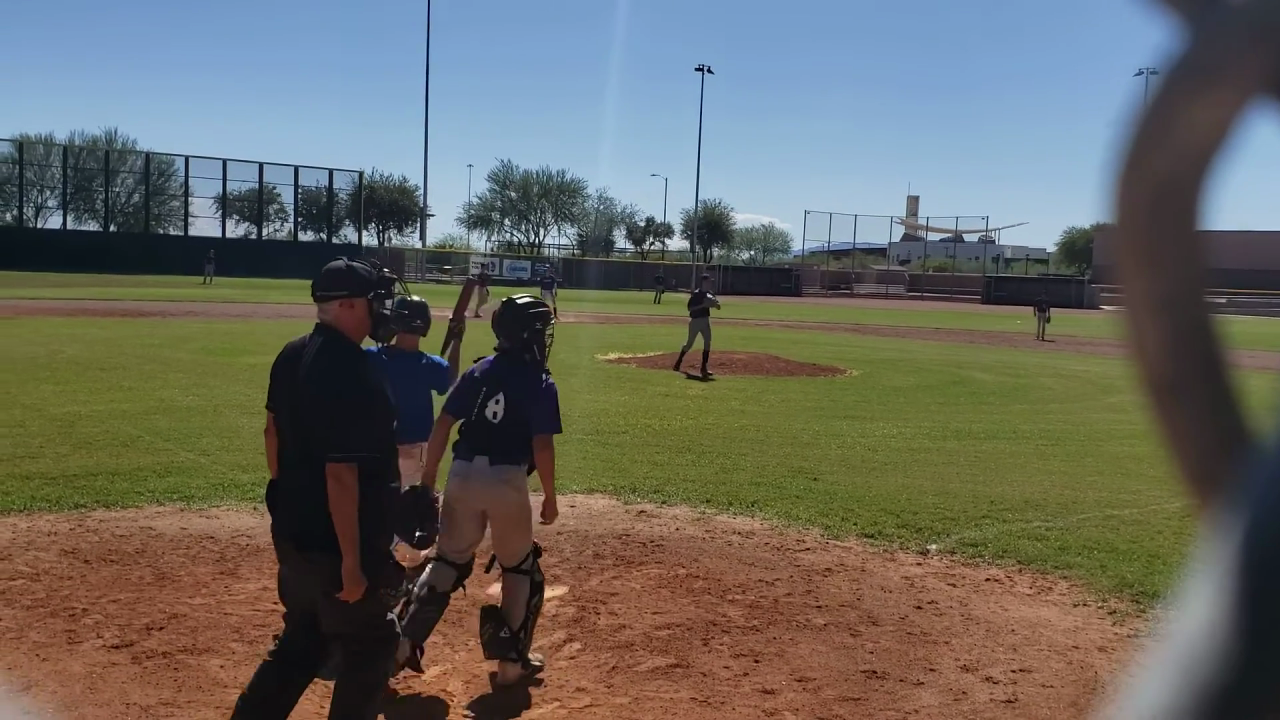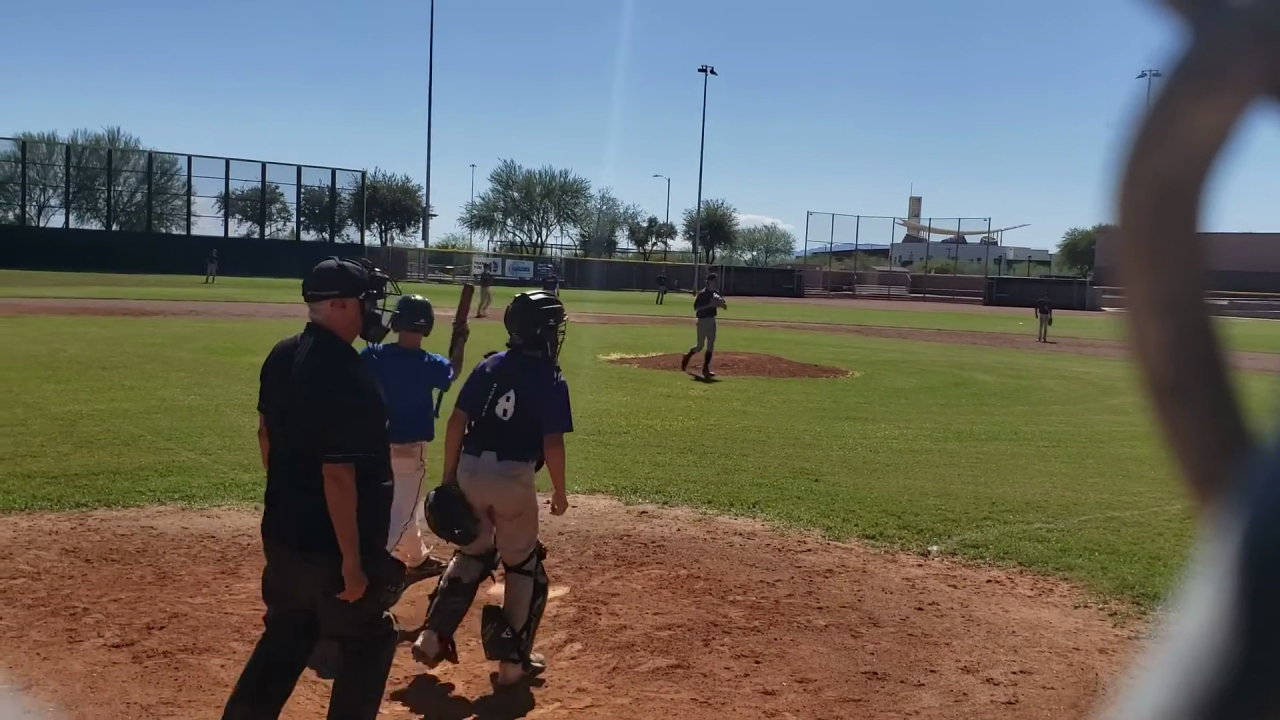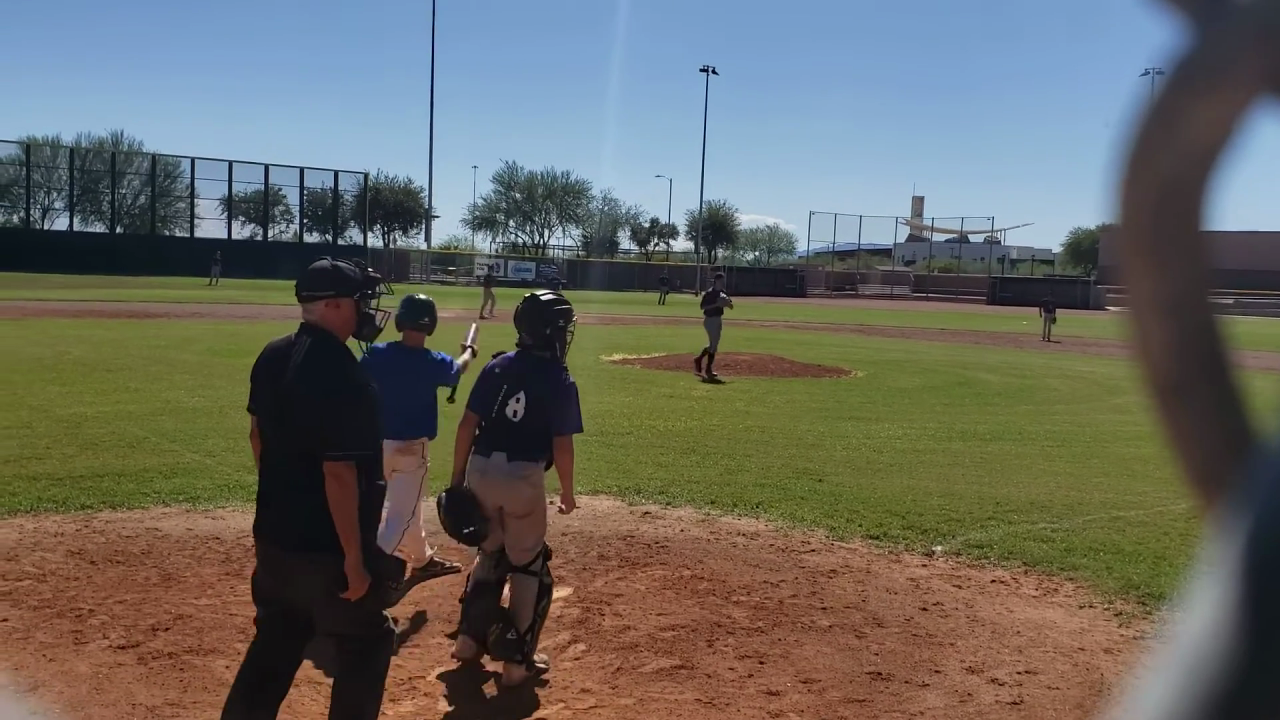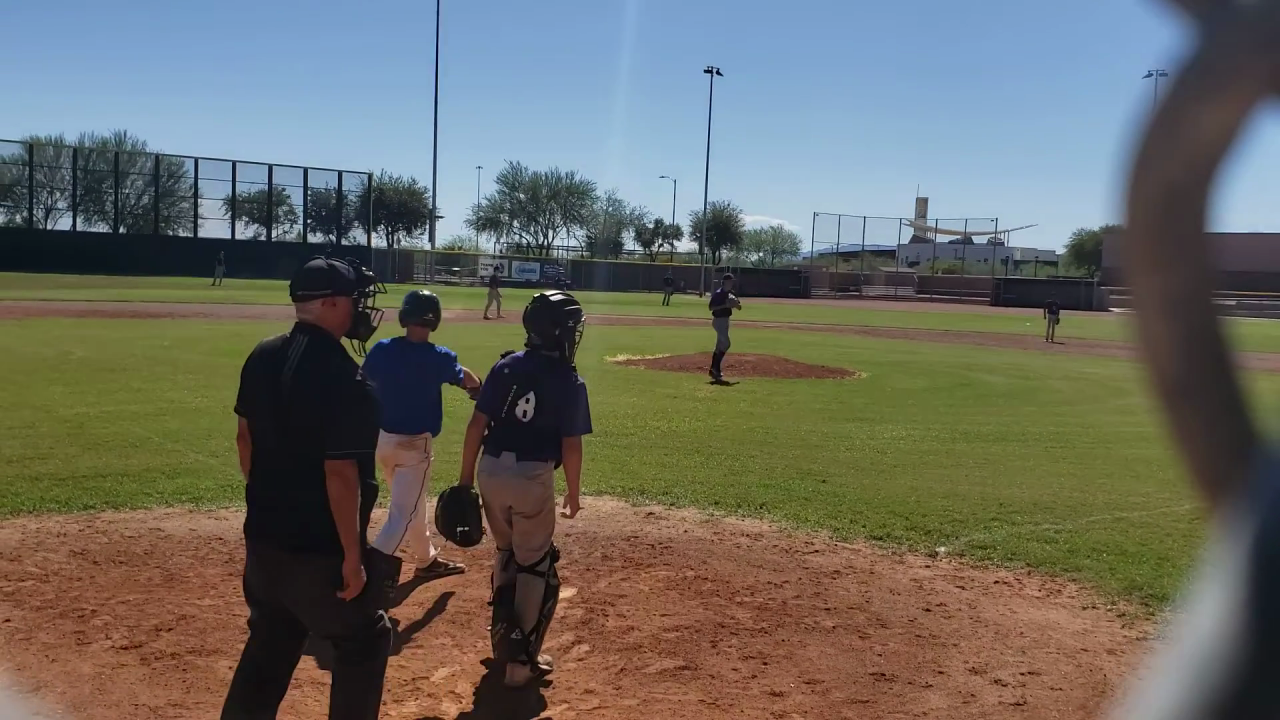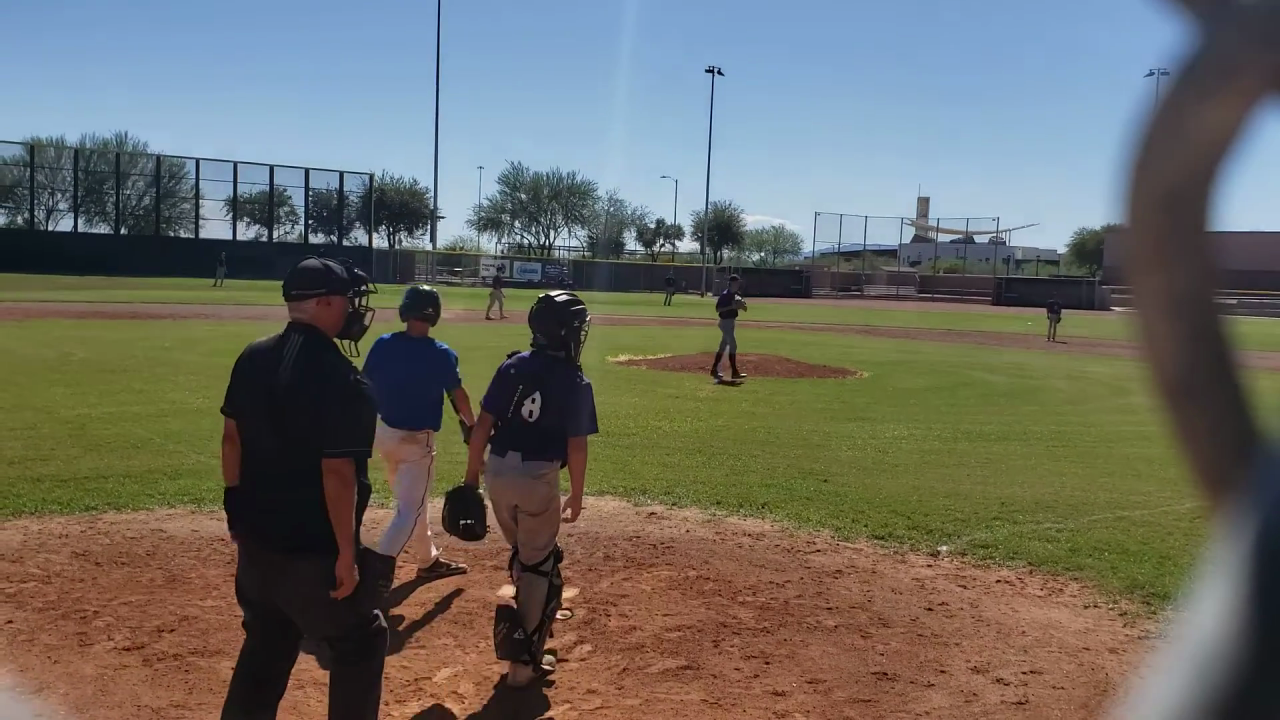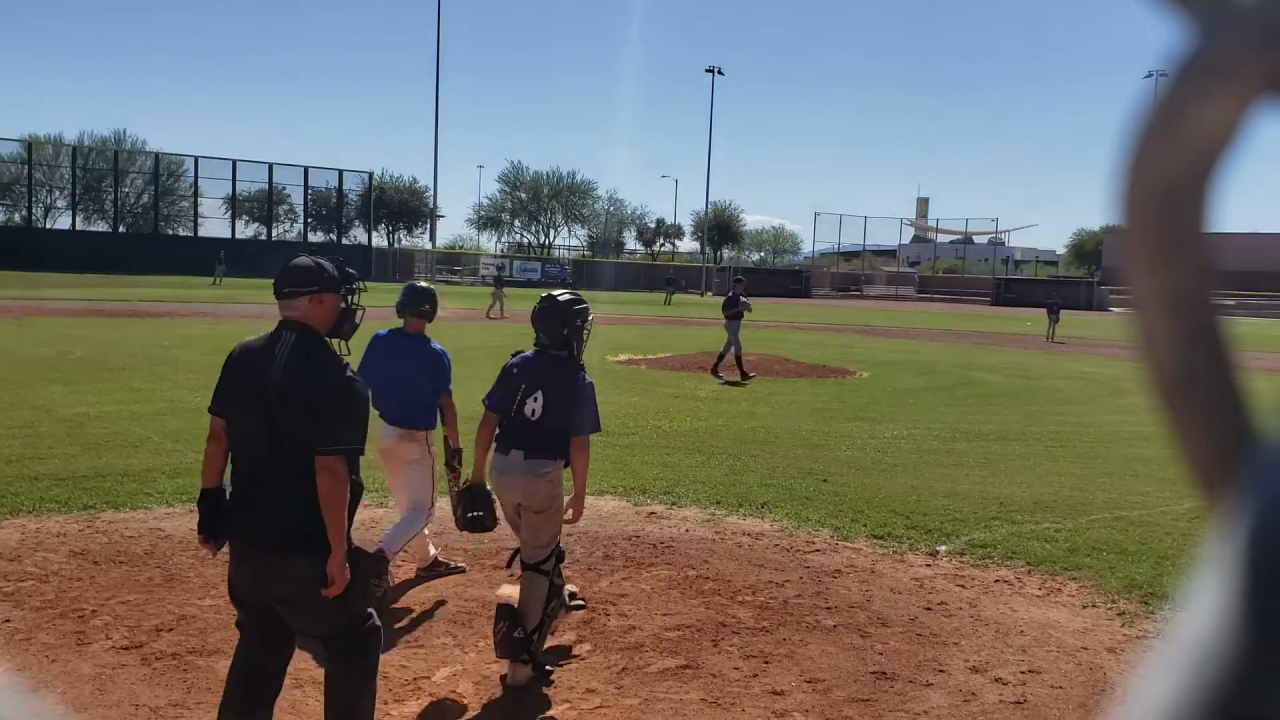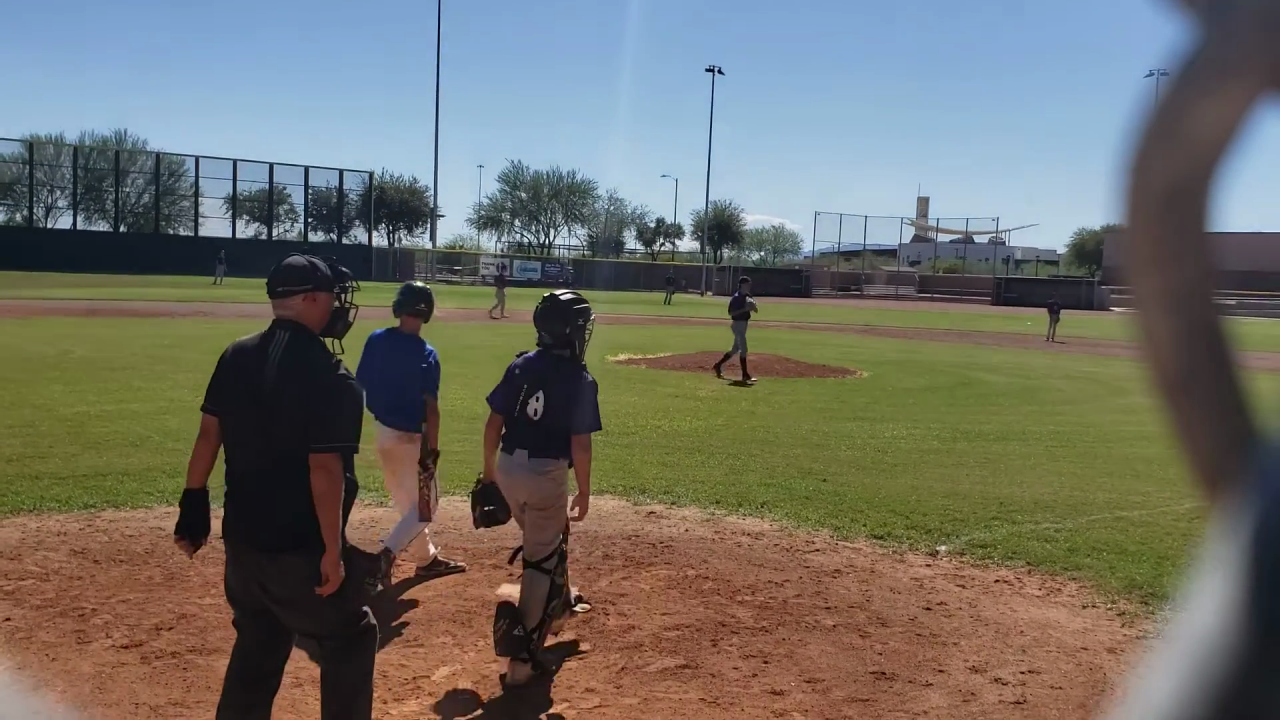
dt=0.1s
person 1, frame 1
left shoulder: (292, 356)
right shoulder: (355, 378)
left elbow: (273, 430)
right elbow: (341, 477)
right wrist: (352, 561)
left hip: (293, 532)
right hip: (335, 541)
left knee: (303, 635)
right knee: (371, 643)
person 1, frame 2
left shoulder: (281, 357)
right shoulder: (348, 379)
right elbow: (338, 477)
right wrist: (352, 559)
left hip: (282, 534)
right hip: (328, 545)
left knee: (284, 639)
right knee: (368, 644)
person 1, frame 3
left shoulder: (273, 357)
right shoulder: (344, 378)
right elbow: (339, 475)
right wrist: (354, 557)
left hip: (275, 535)
right hip: (326, 544)
left knee: (275, 641)
right knee: (366, 643)
person 1, frame 4
left shoulder: (262, 358)
right shoulder: (344, 379)
left elbow: (245, 436)
right elbow: (340, 475)
right wrist: (353, 554)
left hip: (265, 536)
right hip: (320, 546)
left knee: (269, 643)
right knee: (364, 643)
person 1, frame 5
left shoulder: (252, 358)
right shoulder: (339, 379)
left elbow: (232, 438)
right elbow: (337, 473)
left wrist: (239, 501)
right wrist: (347, 554)
left hip: (257, 537)
right hip: (313, 546)
left knee: (266, 644)
right knee: (360, 643)
person 1, frame 6
left shoulder: (242, 357)
right shoulder: (333, 376)
left elbow: (218, 436)
right elbow: (330, 471)
left wrist: (211, 504)
right wrist: (338, 552)
left hip: (249, 535)
right hip: (304, 545)
left knee: (259, 644)
right knee: (353, 641)
person 1, frame 7
left shoulder: (235, 357)
right shoulder: (327, 375)
left elbow: (208, 435)
right elbow: (324, 470)
left wrist: (193, 503)
right wrist: (332, 550)
left hip: (243, 535)
right hip: (299, 544)
left knee: (257, 642)
right knee: (350, 639)
person 2, frame 1
left shoulder: (478, 372)
right shoulder: (539, 383)
left elbow: (442, 426)
right elbow: (542, 446)
left wrist: (426, 480)
right wrist: (550, 497)
left hip: (463, 475)
right hip: (506, 481)
left knee: (449, 560)
right knee: (520, 569)
left ankle: (403, 642)
right ankle: (513, 659)
person 2, frame 2
left shoulder: (488, 367)
right shoulder: (550, 381)
left elbow: (456, 424)
right elbow: (552, 444)
left wrist: (448, 477)
right wrist: (559, 491)
left hip: (471, 470)
right hip: (513, 478)
left knee: (472, 556)
right knee: (523, 568)
left ankle: (434, 637)
right ankle: (513, 661)
person 2, frame 3
left shoulder: (498, 367)
right shoulder: (559, 381)
left elbow: (468, 424)
right elbow: (562, 445)
left wrist: (458, 476)
right wrist: (567, 491)
left hip: (482, 470)
right hip: (522, 477)
left knee: (492, 554)
right knee: (529, 568)
left ankle: (471, 636)
right ankle: (516, 659)
person 2, frame 4
left shoulder: (506, 367)
right shoulder: (569, 383)
left elbow: (477, 424)
right elbow: (571, 447)
left wrist: (466, 475)
right wrist: (573, 493)
left hip: (491, 470)
right hip: (532, 478)
left knee: (508, 554)
right knee: (535, 566)
left ankle: (508, 641)
right ankle: (521, 659)
person 2, frame 5
left shoulder: (512, 367)
right shoulder: (575, 382)
left elbow: (483, 424)
right elbow: (576, 447)
left wrist: (472, 474)
right wrist: (576, 495)
left hip: (498, 470)
right hip: (538, 477)
left knee: (522, 551)
right knee: (540, 565)
left ankle: (516, 637)
right ankle: (523, 659)
person 2, frame 6
left shoulder: (516, 366)
right shoulder: (577, 382)
left elbow: (488, 422)
right elbow: (578, 445)
left wrist: (477, 471)
right wrist: (579, 495)
left hip: (501, 468)
right hip: (540, 475)
left knee: (536, 546)
right knee: (539, 563)
left ankle: (552, 604)
right ankle: (521, 658)
person 2, frame 7
left shoulder: (520, 367)
right shoulder: (579, 380)
left elbow: (494, 422)
right elbow: (580, 444)
left wrist: (488, 469)
right wrist: (584, 493)
left hip: (508, 467)
right hip: (545, 474)
left knee: (545, 542)
right knee: (541, 560)
left ankle: (557, 606)
right ankle: (521, 656)
person 3, frame 1
left shoulder: (370, 357)
right shoulder: (429, 367)
right elbow: (450, 379)
right wrist: (457, 341)
right hip: (409, 452)
left ankle: (415, 558)
person 3, frame 2
left shoulder: (372, 355)
right shoulder: (431, 365)
right elbow: (451, 372)
right wrist: (459, 341)
right hip: (409, 451)
left knee: (404, 507)
right knee: (398, 519)
left ankle: (419, 559)
person 3, frame 3
left shoulder: (375, 354)
right shoulder: (434, 363)
right elbow: (456, 370)
right wrist: (468, 353)
left hip: (379, 444)
right hip: (410, 449)
left knee: (406, 506)
right knee: (399, 518)
left ankle: (422, 559)
person 3, frame 4
left shoulder: (381, 350)
right shoulder: (439, 357)
right elbow: (464, 379)
right wrist: (476, 384)
left hip: (383, 439)
right hip: (414, 444)
left knee: (411, 503)
right knee: (402, 515)
left ankle: (426, 560)
person 3, frame 5
left shoulder: (382, 345)
right shoulder: (440, 354)
right elbow: (457, 395)
right wrist: (470, 423)
left hip: (385, 434)
right hip: (417, 439)
left knee: (412, 501)
right knee: (409, 511)
left ankle: (428, 560)
person 3, frame 6
left shoulder: (379, 341)
right shoulder: (433, 354)
left elbow: (363, 384)
right elbow: (445, 404)
right wrist: (454, 447)
left hip: (385, 431)
right hip: (414, 436)
left knee: (408, 501)
right knee: (421, 507)
left ankle: (427, 559)
person 3, frame 7
left shoulder: (375, 340)
right shoulder: (425, 355)
left elbow: (362, 384)
right elbow: (430, 405)
right wrist: (432, 449)
left hip: (383, 432)
right hip: (412, 437)
left knee: (407, 503)
right knee: (423, 505)
left ankle: (427, 558)
right ankle: (385, 556)
